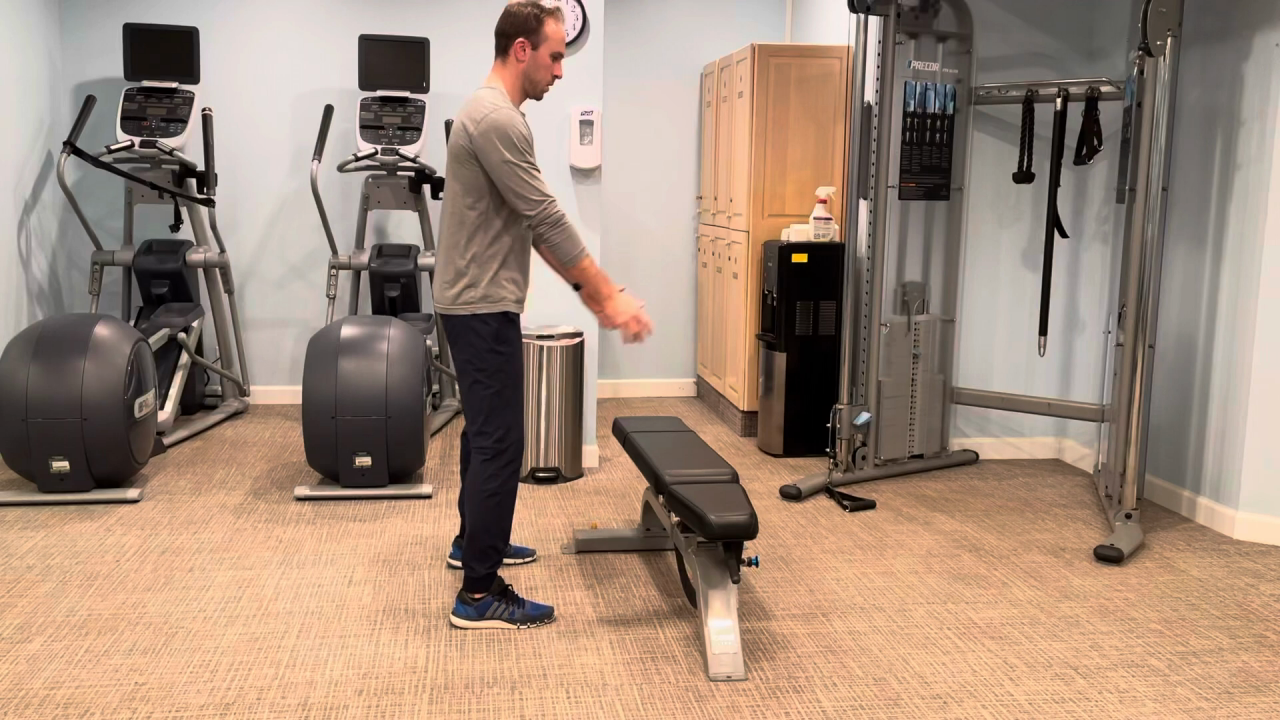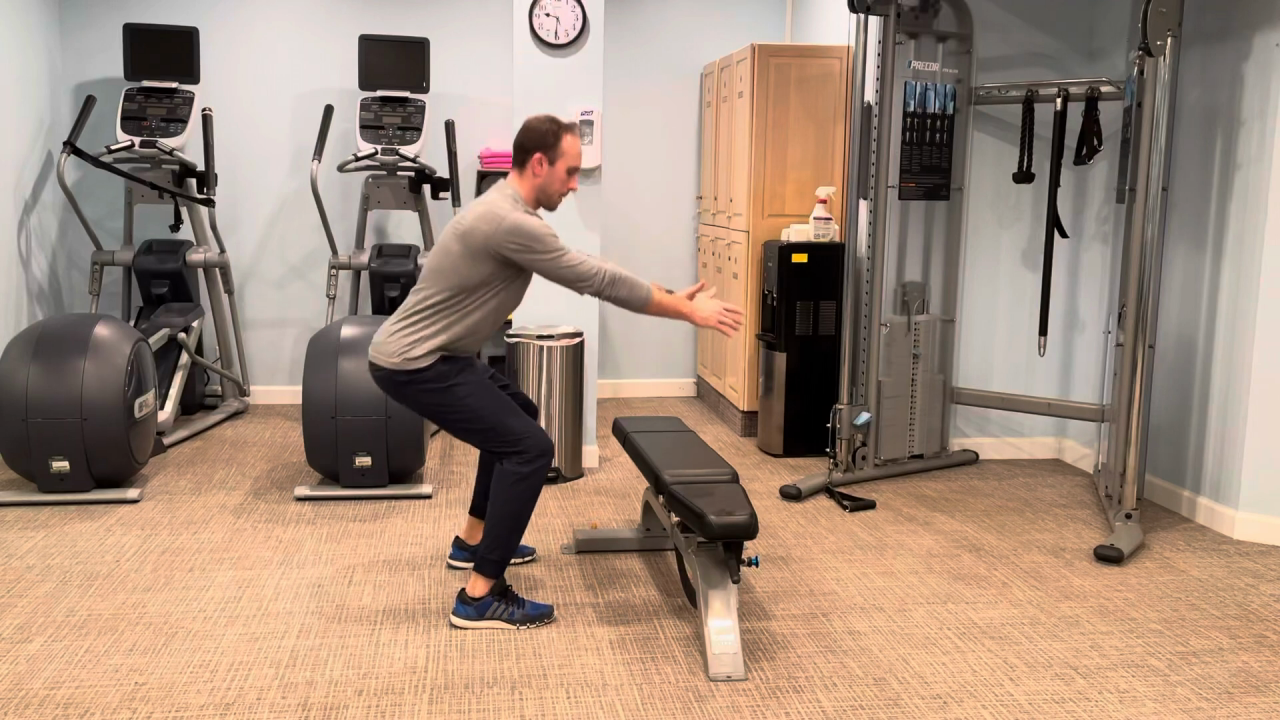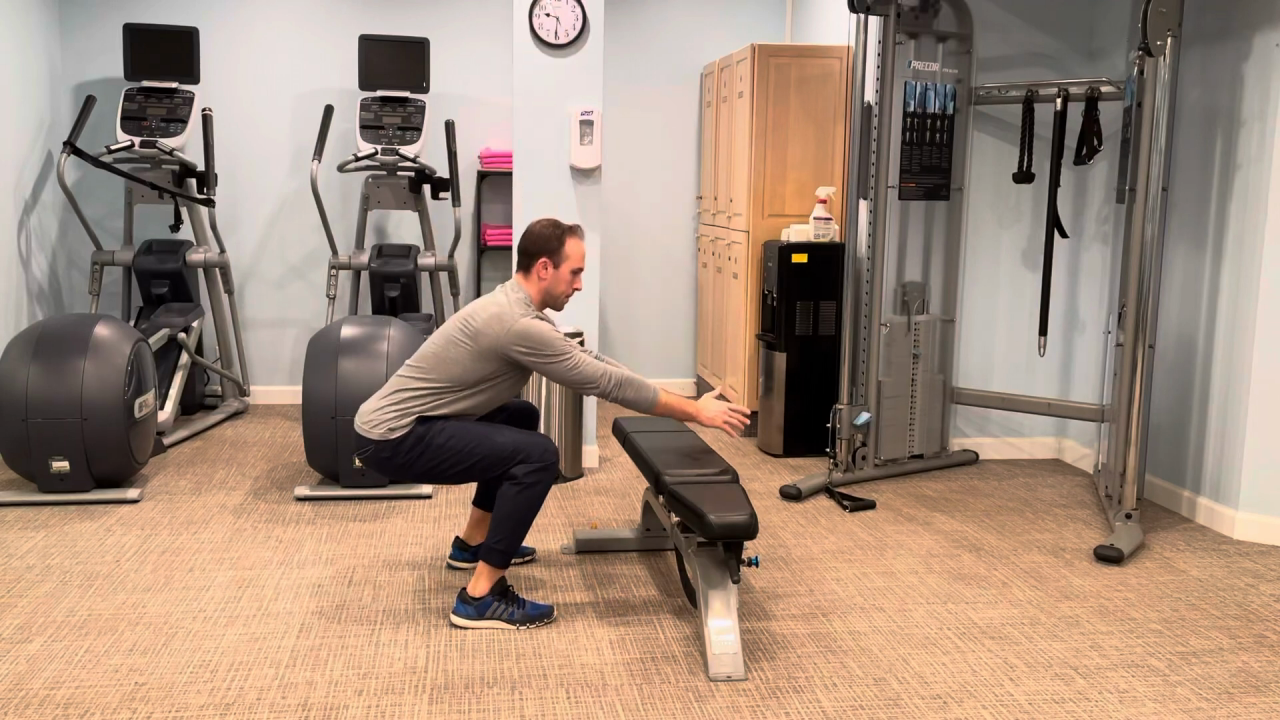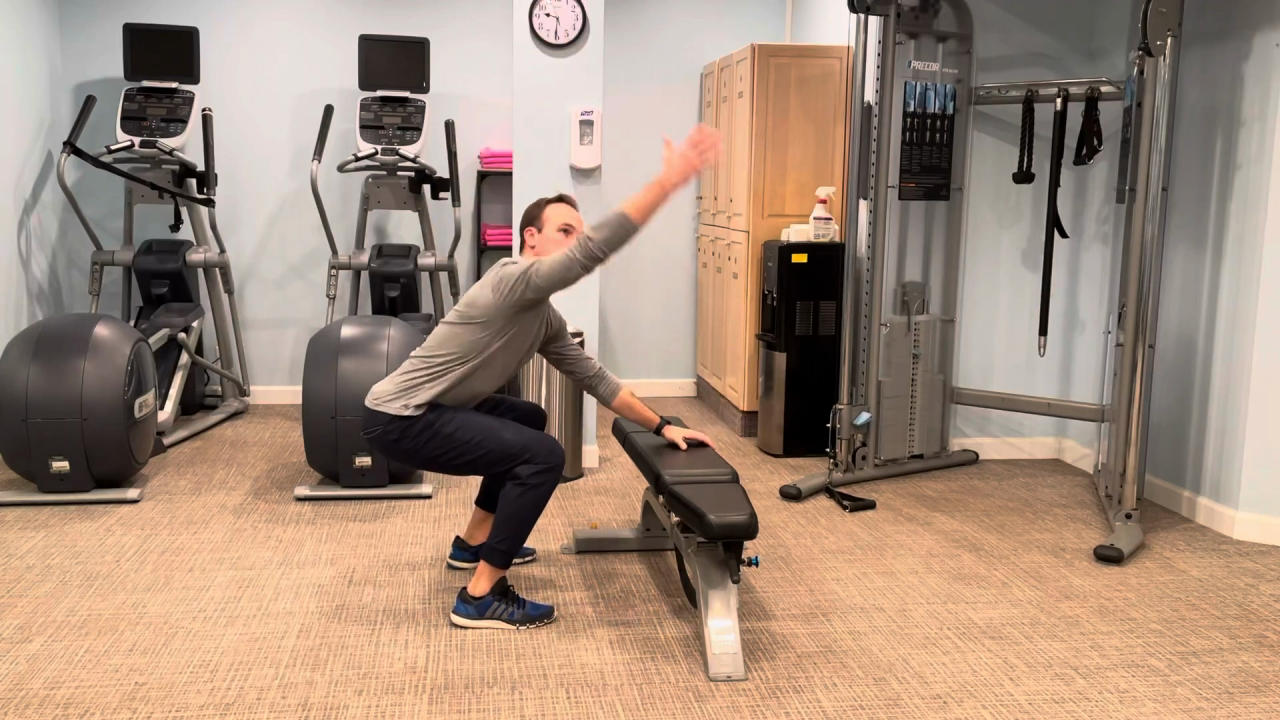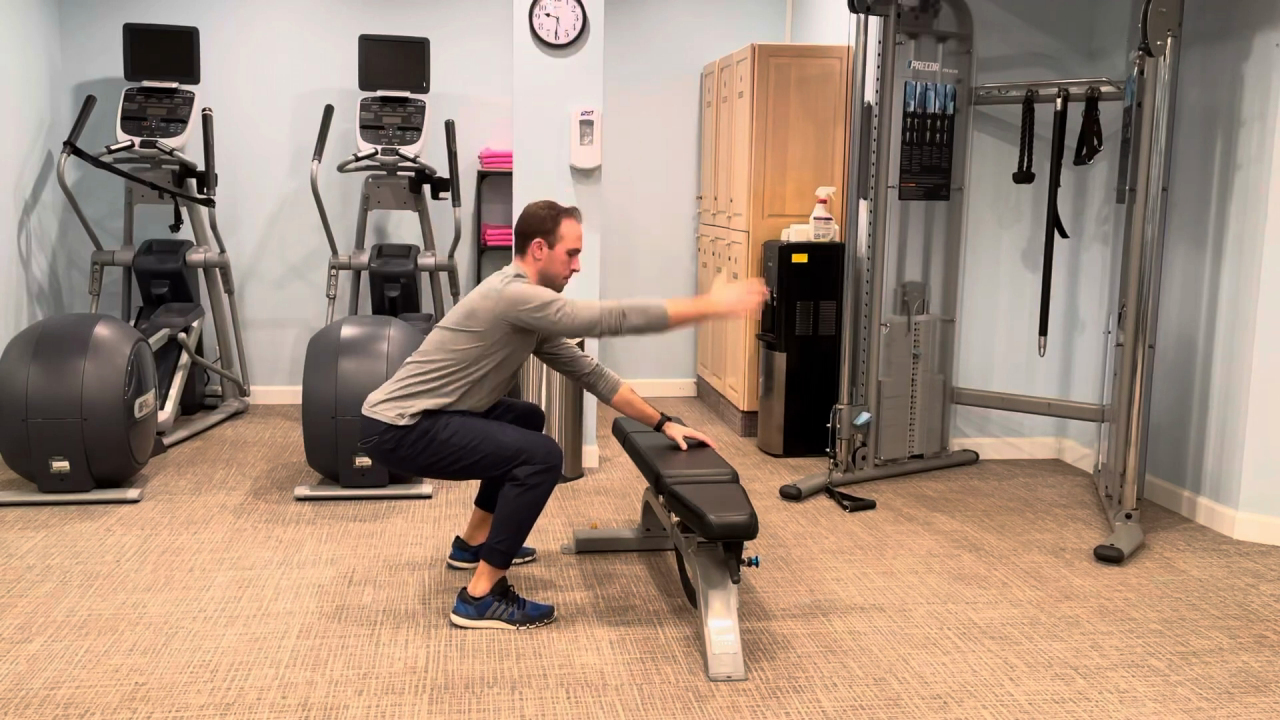
dt=0.7s
person 1, frame 1
left shoulder: (489, 111)
right shoulder: (497, 118)
left elbow: (533, 223)
right elbow: (545, 221)
left wrist: (590, 287)
right wrist: (606, 297)
left hip: (474, 300)
right hip: (481, 306)
left knee: (488, 429)
right knee: (499, 439)
left ankle: (475, 539)
right ankle: (478, 595)
person 1, frame 2
left shoulder: (508, 212)
right shoulder: (510, 223)
left elbow: (588, 268)
right elbow: (597, 281)
left wrist: (670, 296)
right wrist: (688, 311)
left hip: (427, 351)
right hip: (412, 362)
left knee: (515, 418)
right knee: (529, 448)
left ankle: (473, 538)
right ankle: (480, 595)
person 1, frame 3
left shoulder: (517, 308)
right shoulder: (518, 325)
left elbow: (591, 363)
right elbow: (606, 383)
left wrist: (678, 404)
right wrist: (695, 410)
left hip: (398, 422)
right hip: (390, 439)
left knee: (520, 418)
right knee: (537, 454)
left ankle: (473, 542)
right ankle: (480, 597)
person 1, frame 4
left shoulder: (540, 314)
right shoulder: (516, 281)
left elbow: (594, 378)
right elbow: (593, 250)
left wrist: (660, 425)
right wrist: (668, 180)
left hip: (427, 411)
right hip: (399, 420)
left knee: (528, 421)
right knee: (541, 457)
left ankle: (475, 542)
right ankle: (480, 597)
person 1, frame 5
left shoulder: (525, 302)
right shoulder: (515, 295)
left elbow: (589, 371)
right elbow: (616, 319)
left wrist: (662, 423)
right wrist: (711, 306)
left hip: (412, 417)
right hip: (397, 430)
left knee: (526, 421)
right knee: (540, 457)
left ankle: (474, 543)
right ankle: (481, 597)
